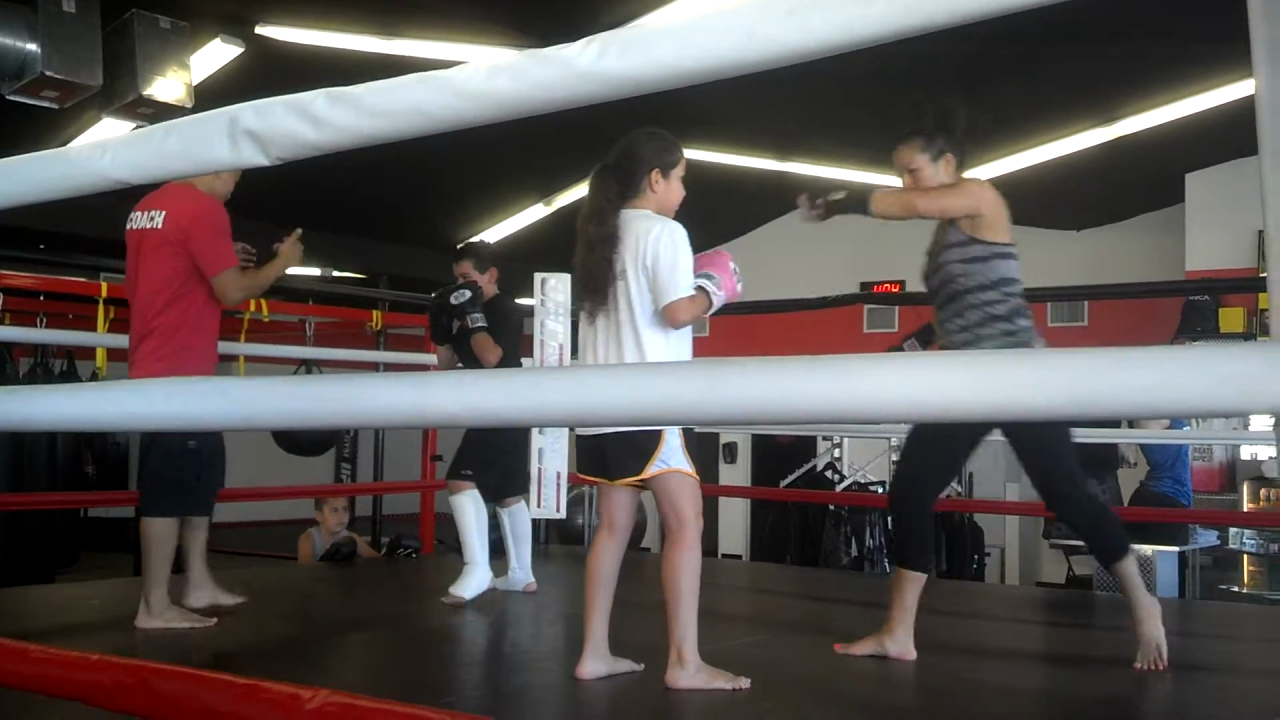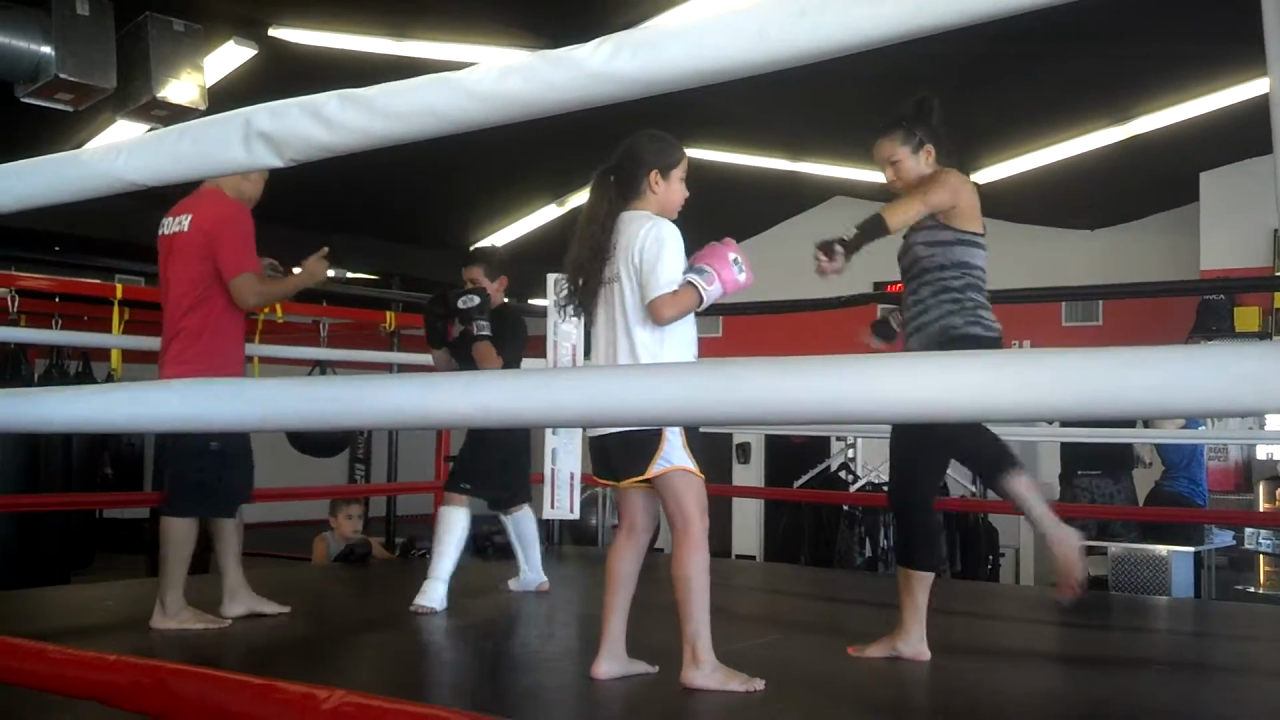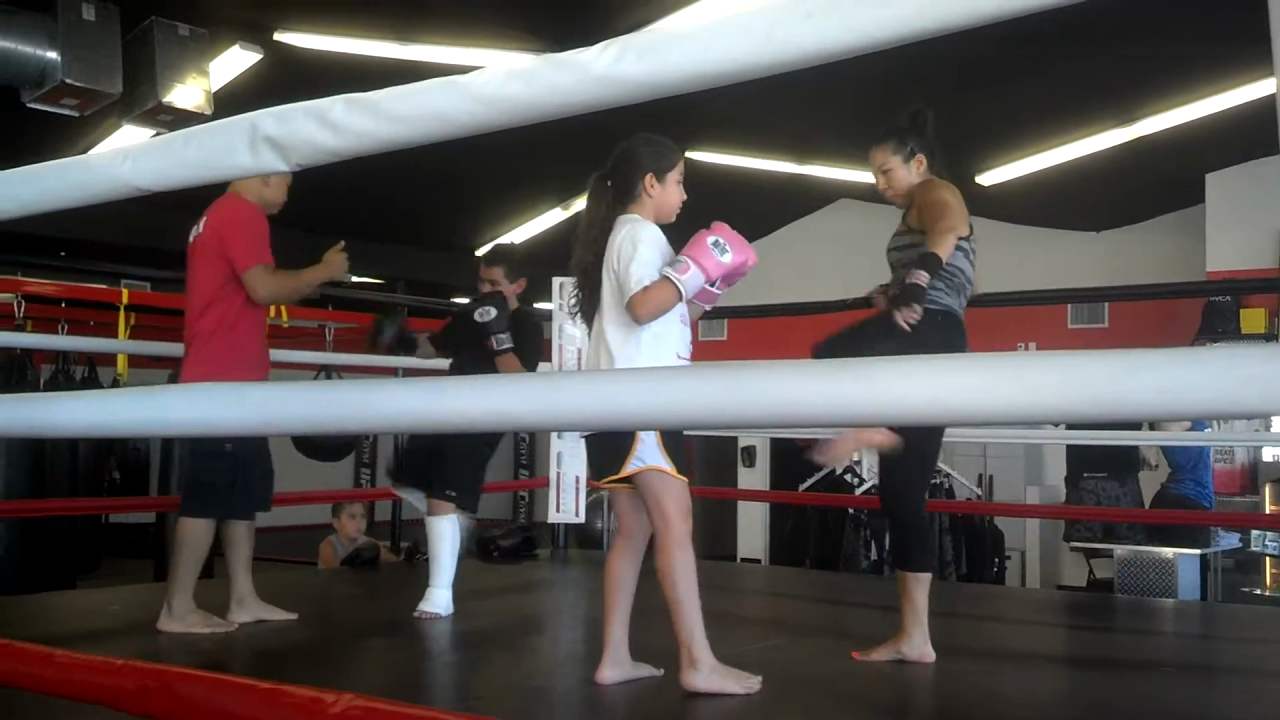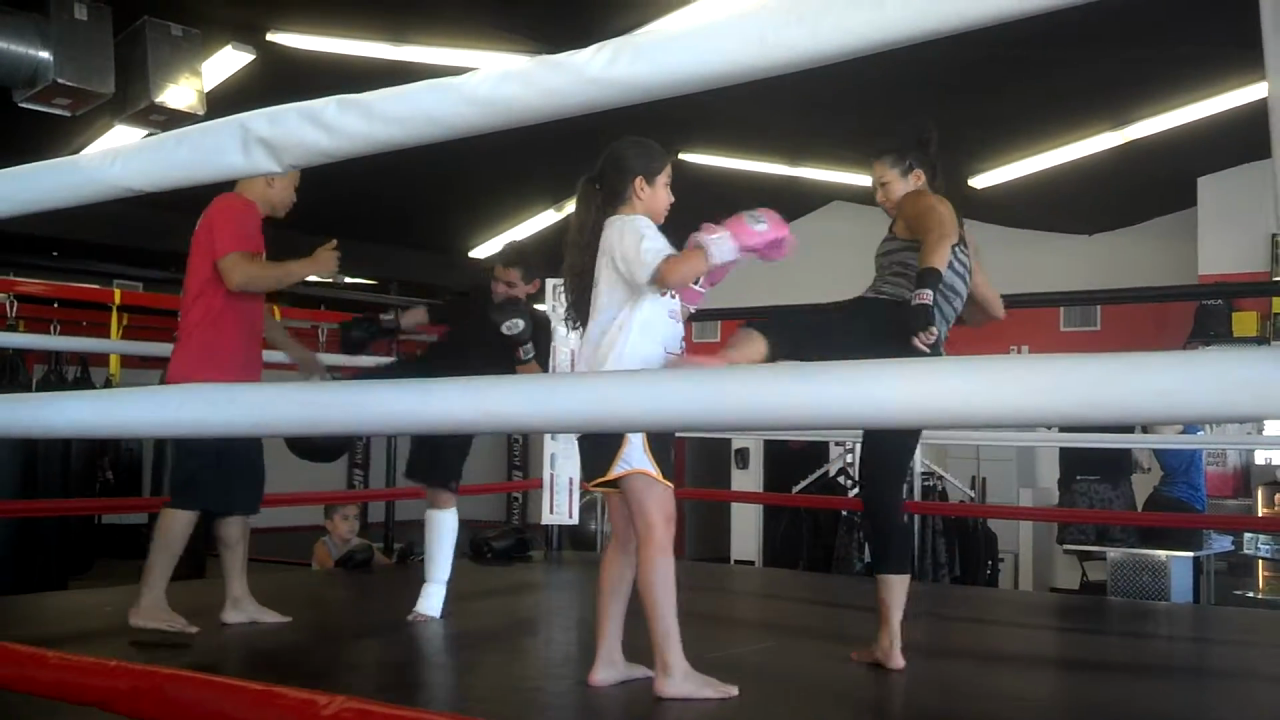
dt=0.2s
person 1, frame 1
left shoulder: (603, 237)
right shoulder: (664, 232)
right elbow: (676, 313)
left wrist: (694, 286)
right wrist: (715, 286)
left knee: (614, 525)
right knee: (685, 525)
left ankle: (595, 652)
right ankle: (685, 661)
person 1, frame 2
left shoulder: (610, 235)
right shoulder: (658, 231)
right elbow: (665, 308)
left wrist: (695, 282)
right wrist: (713, 279)
left knee: (634, 526)
right knee: (692, 523)
left ankle: (611, 652)
right ankle: (699, 660)
person 1, frame 3
left shoulder: (622, 234)
right shoulder: (641, 232)
right elbow: (644, 306)
left wrist: (703, 290)
right wrist: (696, 268)
left hip: (619, 406)
left knee: (634, 530)
right knee: (675, 524)
left ankle: (615, 658)
right ankle: (698, 661)
person 1, frame 4
left shoulder: (616, 234)
right shoulder: (631, 229)
left elbow: (657, 307)
right elbow: (674, 273)
left wrist: (705, 256)
right wrist: (732, 239)
left hip: (620, 405)
right hip: (623, 404)
left knee: (628, 534)
right knee: (657, 528)
left ankle: (608, 658)
right ankle: (672, 668)
person 2, frame 1
left shoulder: (979, 197)
right shoulder: (943, 232)
left elbow: (899, 204)
left wrist: (835, 202)
left knee: (1064, 493)
right knee: (908, 493)
left ankle: (1143, 605)
right ankle: (897, 634)
person 2, frame 2
left shoulder: (953, 185)
right shoulder: (928, 217)
left elbow: (907, 209)
left wrist: (845, 246)
right wrist: (895, 323)
left hip: (963, 342)
right hip: (931, 357)
left knee: (960, 435)
right knee: (909, 492)
left ankle: (1055, 531)
right ankle: (909, 635)
person 2, frame 3
left shoulder: (939, 194)
right shoulder: (927, 209)
left elbow: (944, 235)
right elbow: (968, 283)
left wrist: (914, 285)
right wrist: (899, 294)
left hip: (927, 329)
right hip: (940, 346)
left knee: (833, 353)
right knee: (901, 492)
left ankle: (861, 430)
right ankle: (913, 637)
person 2, frame 4
left shoulder: (927, 203)
right shoulder: (960, 240)
left elbow: (935, 247)
right elbow: (994, 309)
left wrist: (922, 300)
left hip: (879, 326)
right hip: (914, 361)
left knee: (772, 330)
right knee: (884, 496)
left ankle: (721, 364)
right ankle: (889, 640)
person 3, frame 1
left shoulder: (145, 208)
right shoulder: (203, 210)
right elbow: (233, 292)
left wrist: (221, 261)
right wrist: (282, 263)
left hip: (154, 369)
right hip: (180, 374)
left knee: (193, 479)
right knee: (171, 489)
left ankle: (198, 583)
right ankle: (155, 606)
person 3, frame 2
left shoulder: (178, 215)
right shoulder: (229, 213)
right elbow: (248, 296)
left wrist: (247, 269)
right wrist: (305, 277)
left hip: (187, 373)
right hip: (207, 378)
left knee: (225, 484)
right knee: (191, 492)
left ankle: (237, 592)
right ankle: (170, 607)
person 3, frame 3
left shoulder: (216, 218)
right shoulder: (243, 214)
right elbow: (264, 289)
left wrist: (291, 282)
right wrist: (325, 270)
left hip: (224, 379)
right hip: (224, 381)
left knee: (241, 491)
right knee: (209, 496)
left ankle: (243, 600)
right ankle: (177, 609)
person 3, frame 4
left shoulder: (235, 216)
right shoulder: (235, 209)
right elbow: (240, 277)
left wrist: (293, 348)
right wrist: (310, 266)
left hip: (227, 379)
right hip: (209, 378)
left knee: (235, 491)
right knee: (195, 491)
left ankle: (237, 600)
right ankle: (149, 601)
person 4, frame 1
left shoulder: (505, 311)
right shoulder: (474, 315)
left elbow: (491, 357)
right elbow: (447, 364)
left wrist: (473, 314)
right wrist: (441, 326)
left knee: (461, 483)
right knee: (509, 495)
left ankle: (477, 570)
right ankle: (521, 574)
person 4, frame 2
left shoulder: (509, 320)
right shoulder: (477, 320)
left elbow: (490, 366)
right elbow: (445, 367)
left wrist: (477, 321)
right wrist: (437, 332)
left hip: (498, 425)
right hip: (497, 425)
left knee: (456, 496)
right knee: (512, 502)
left ankle: (435, 588)
right ankle: (533, 574)
person 4, frame 3
left shoulder: (527, 325)
right shoulder: (473, 314)
left elbow: (516, 378)
right elbow: (435, 348)
left wrist: (498, 332)
right wrist: (404, 339)
left knee: (442, 501)
right knee: (406, 483)
left ankle: (439, 595)
right ankle: (453, 531)
person 4, frame 4
left shoulder: (536, 326)
right shoulder: (476, 301)
right elbow: (428, 314)
left wrist: (522, 341)
right wrist: (383, 323)
right hip: (419, 377)
left knee: (442, 495)
left ankle: (433, 592)
